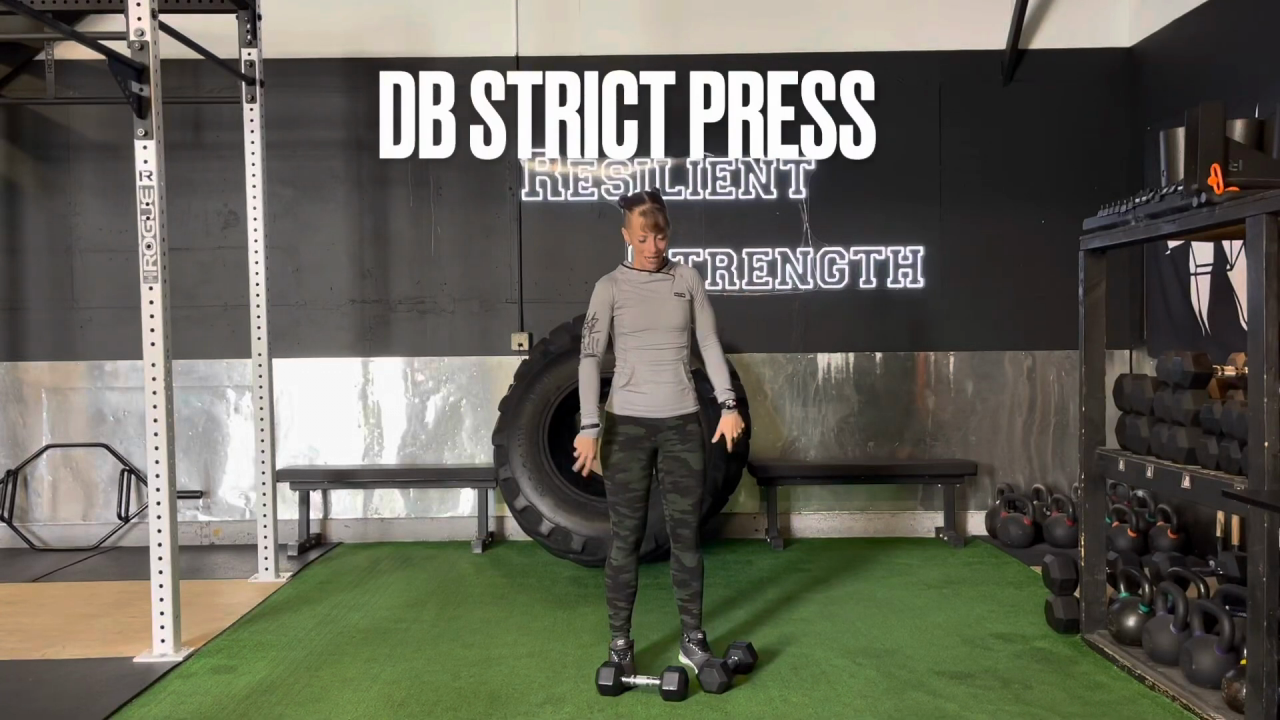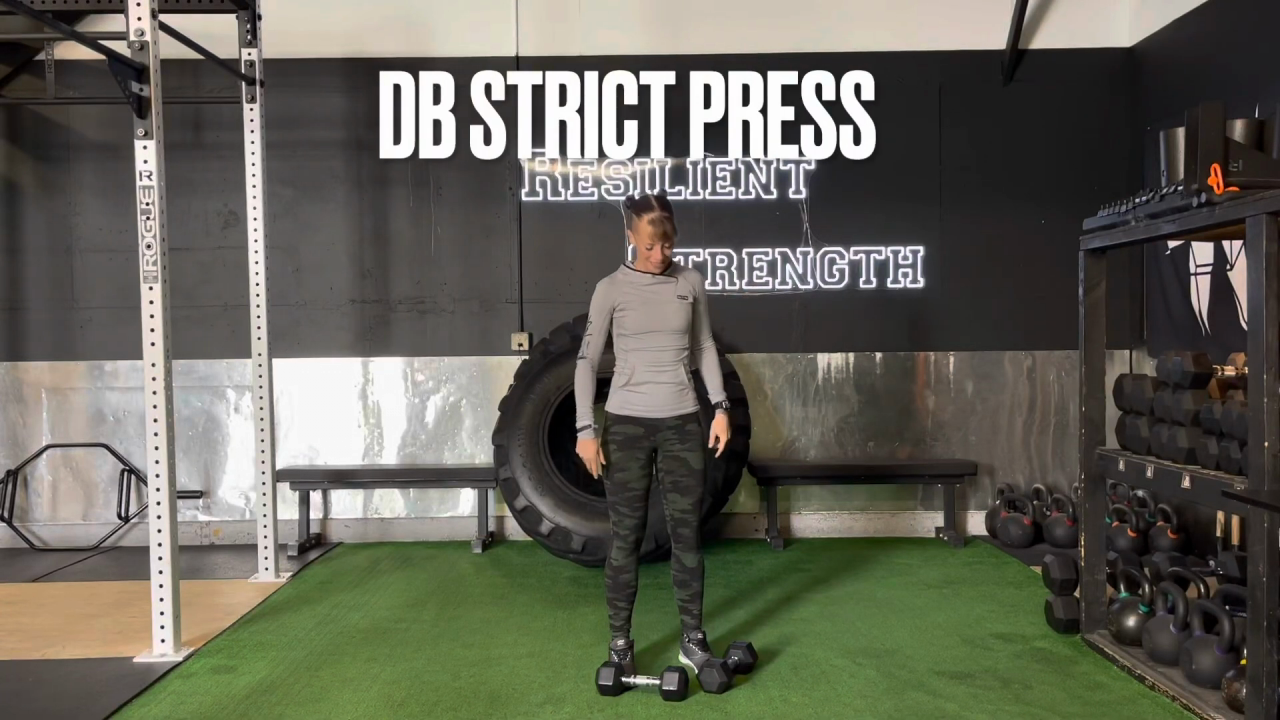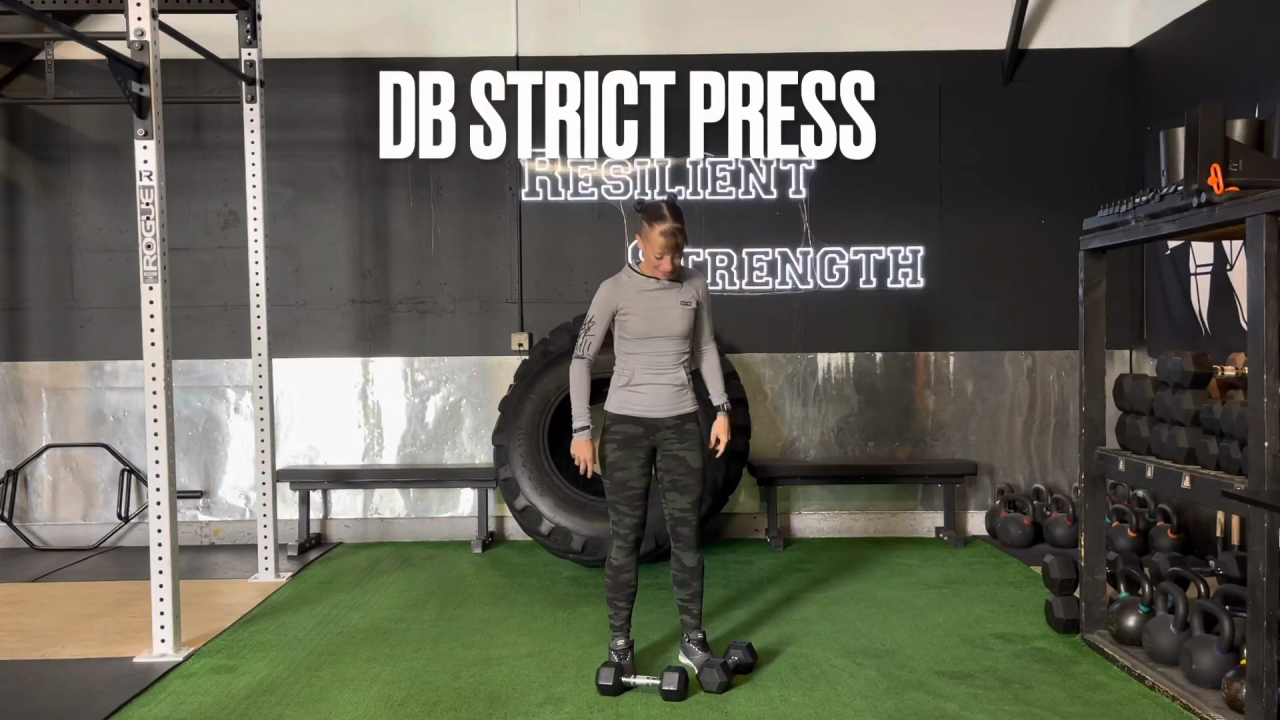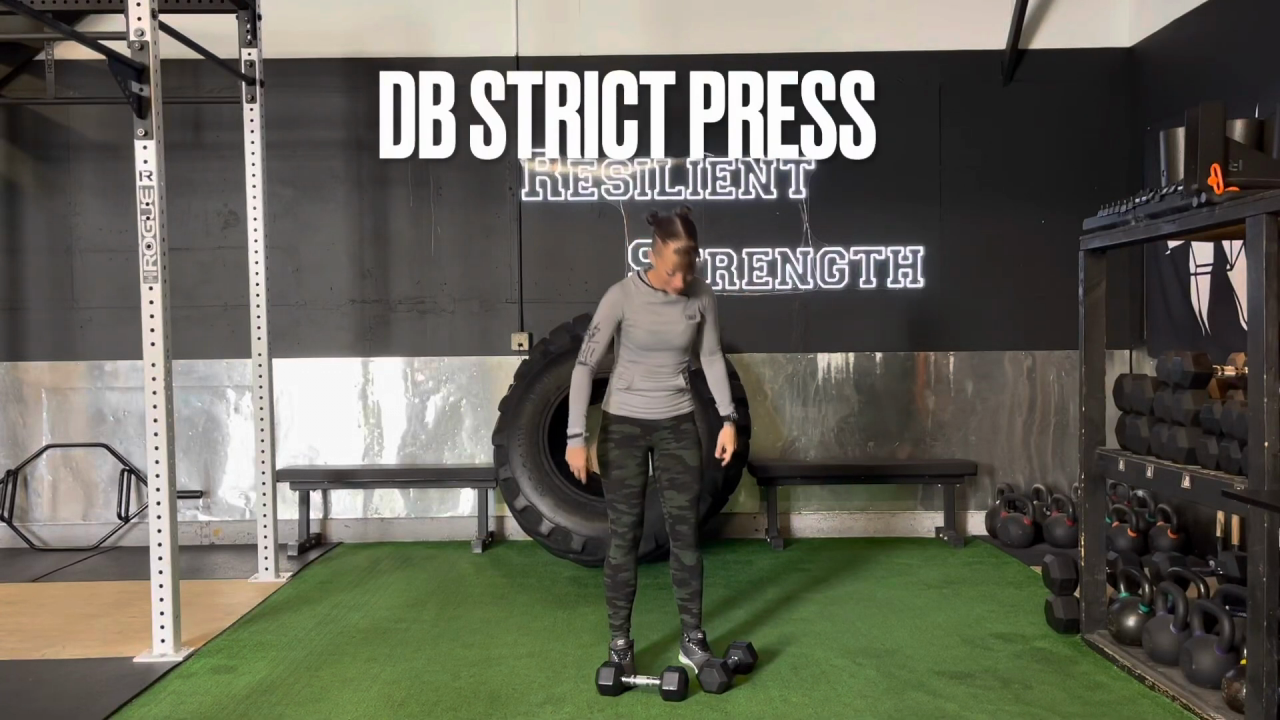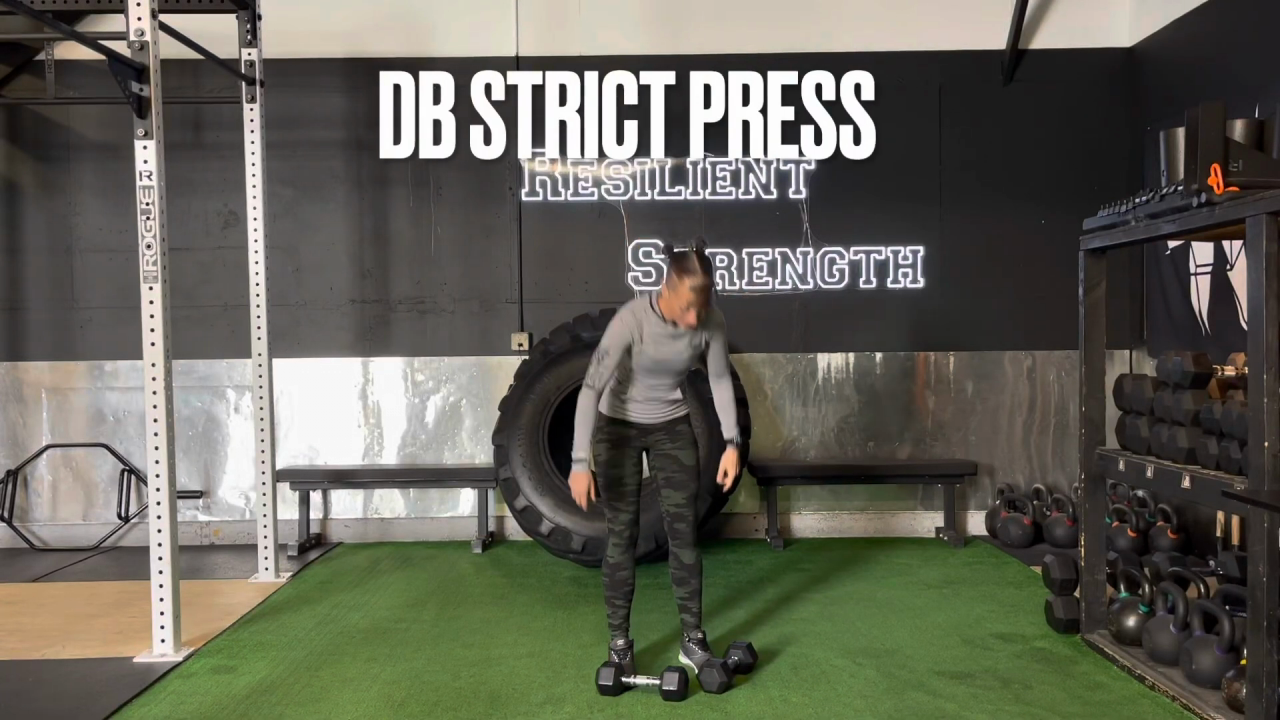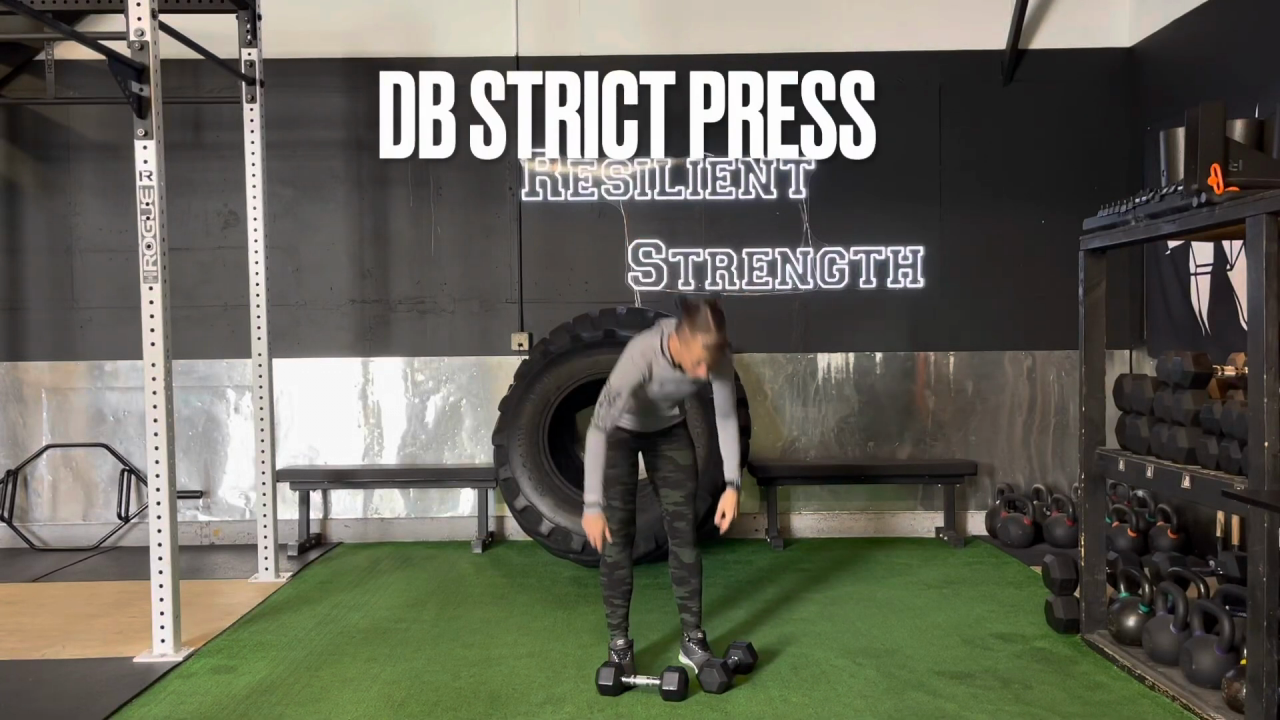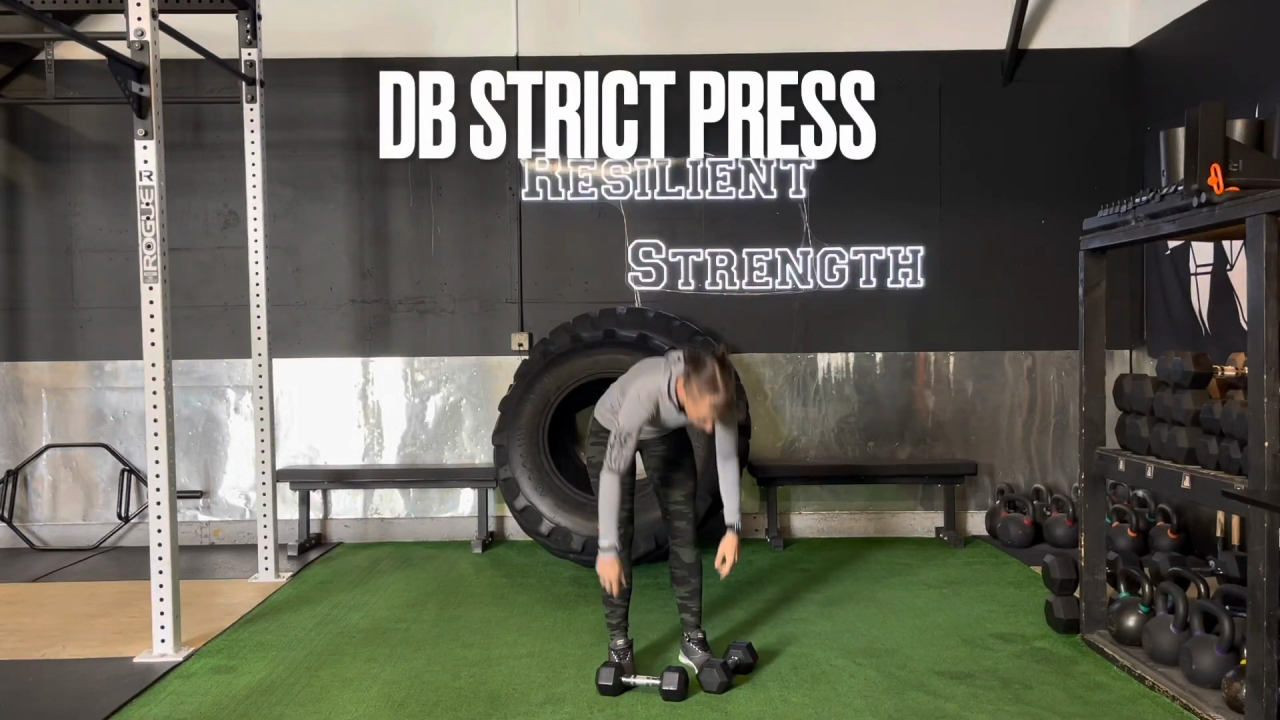
dt=0.1s
person 1, frame 1
left shoulder: (688, 279)
right shoulder: (610, 287)
left elbow: (710, 346)
right elbow: (590, 357)
left wrist: (728, 404)
right wrist: (589, 424)
left hip: (682, 423)
right hip: (627, 424)
left knee: (685, 533)
right knee: (626, 535)
left ankle: (693, 638)
right ankle: (620, 641)
person 1, frame 2
left shoulder: (690, 281)
right shoulder: (612, 287)
left elbow: (704, 346)
right elbow: (586, 359)
left wrist: (720, 406)
right wrist: (585, 428)
left hip: (682, 423)
right hip: (626, 424)
left knee: (686, 533)
right knee: (626, 535)
left ankle: (692, 638)
right ankle: (620, 640)
person 1, frame 3
left shoulder: (694, 285)
right shoulder: (615, 289)
left elbow: (705, 351)
right elbow: (582, 359)
left wrist: (722, 409)
right wrist: (581, 429)
left hip: (681, 424)
right hip: (625, 424)
left knee: (686, 532)
right knee: (626, 535)
left ankle: (693, 637)
right ankle: (620, 641)
person 1, frame 4
left shoulder: (701, 297)
right shoulder: (622, 296)
left elbow: (712, 357)
right elbow: (585, 364)
left wrist: (727, 417)
right wrist: (576, 435)
left hip: (677, 423)
right hip: (623, 423)
left knee: (685, 531)
right knee: (624, 533)
left ankle: (693, 637)
right ankle: (620, 641)
person 1, frame 5
left shoulder: (708, 319)
right shoulder: (632, 316)
left elbow: (720, 378)
right elbow: (591, 387)
left wrist: (731, 441)
right wrist: (581, 460)
left hip: (673, 426)
right hip: (620, 425)
left knee: (683, 529)
right knee: (620, 535)
left ankle: (693, 639)
right ankle: (618, 642)
person 1, frame 6
left shoulder: (715, 356)
right shoulder: (642, 354)
left elbow: (726, 418)
right elbow: (600, 427)
left wrist: (732, 482)
right wrist: (593, 503)
left hip: (669, 430)
right hip: (621, 431)
left knee: (683, 529)
right knee: (618, 536)
left ankle: (692, 638)
right ankle: (619, 643)
person 1, frame 7
left shoulder: (716, 396)
right shoulder: (647, 390)
left elbow: (728, 459)
right elbow: (612, 471)
left wrist: (732, 527)
right wrist: (608, 548)
left hip: (668, 438)
right hip: (611, 429)
left knee: (683, 530)
right knee: (618, 532)
left ankle: (693, 640)
right ankle: (619, 644)
